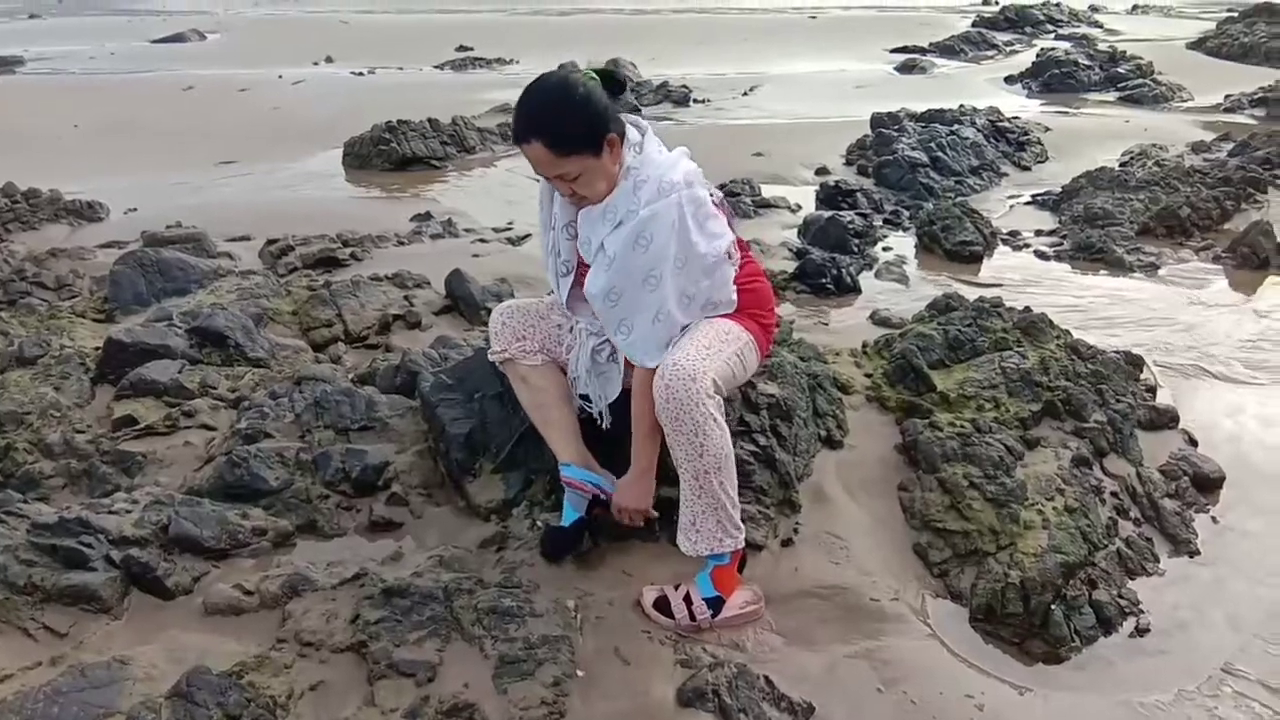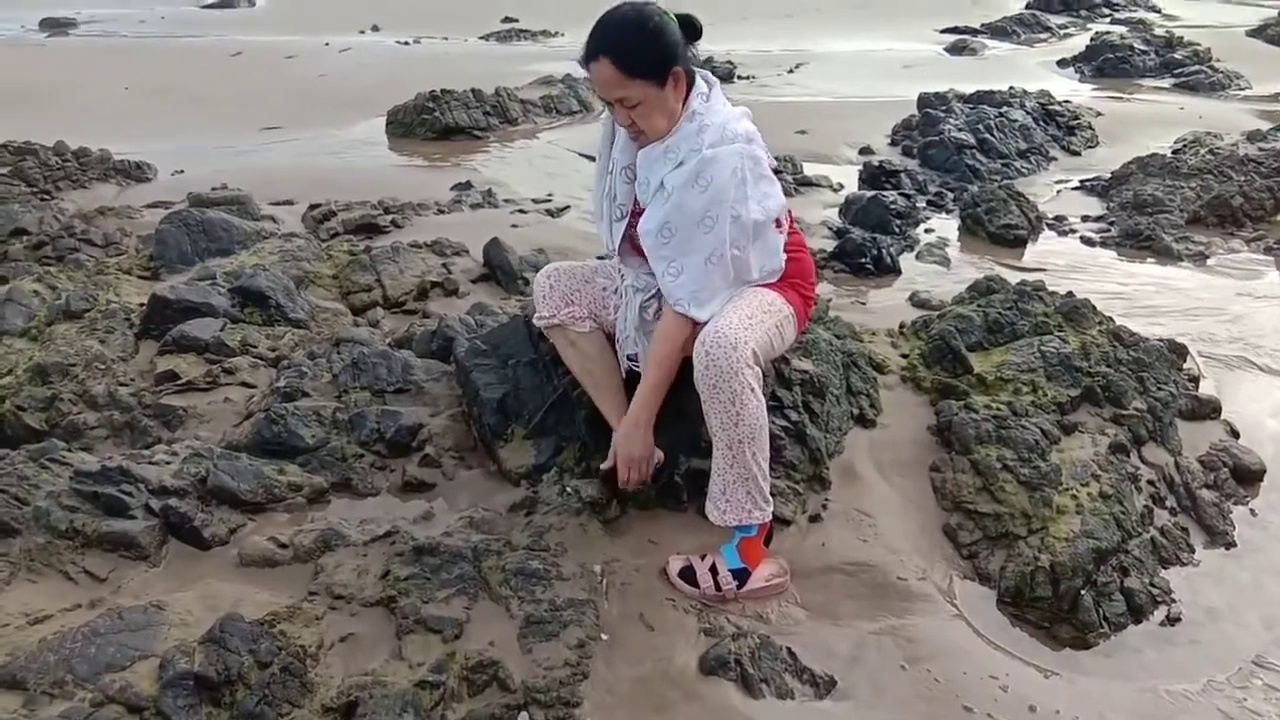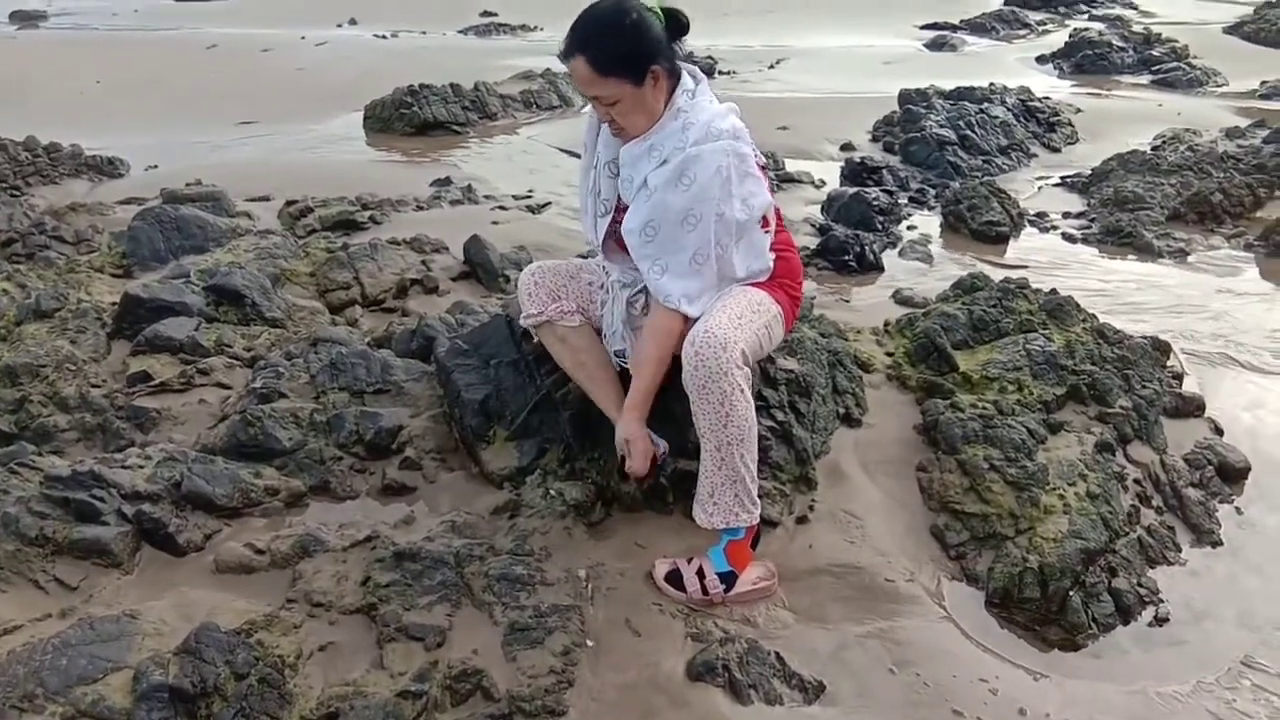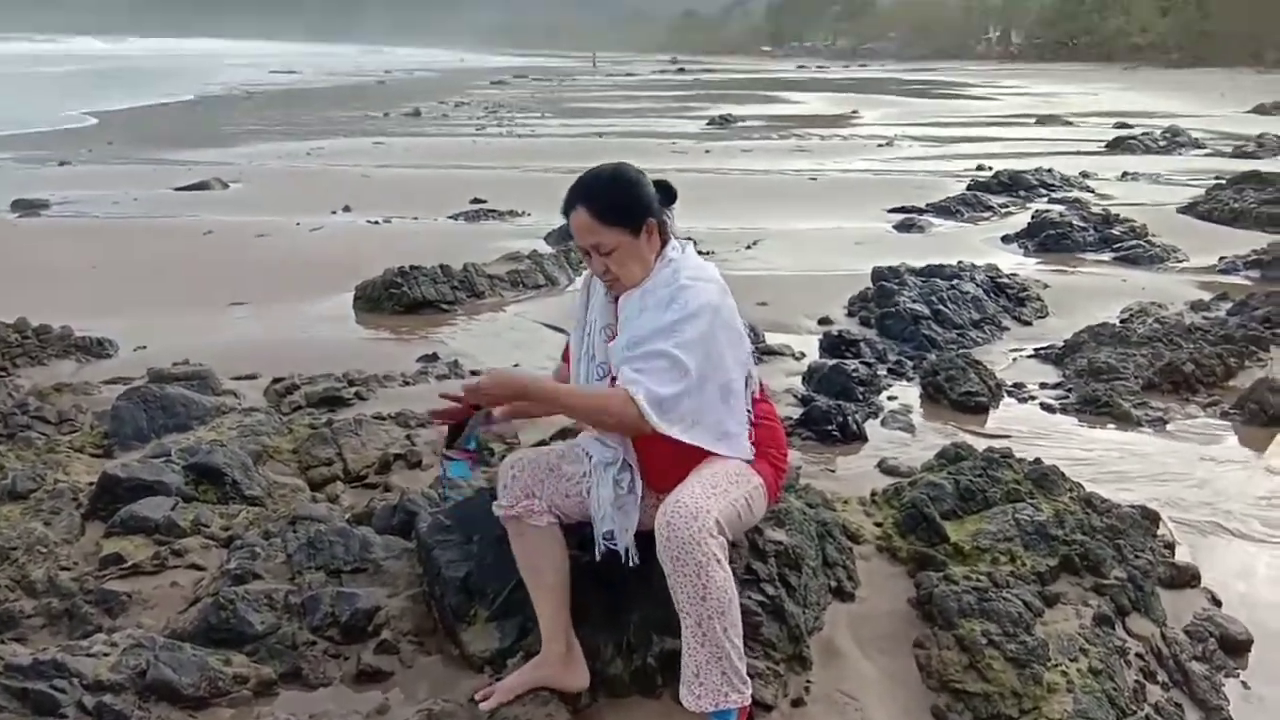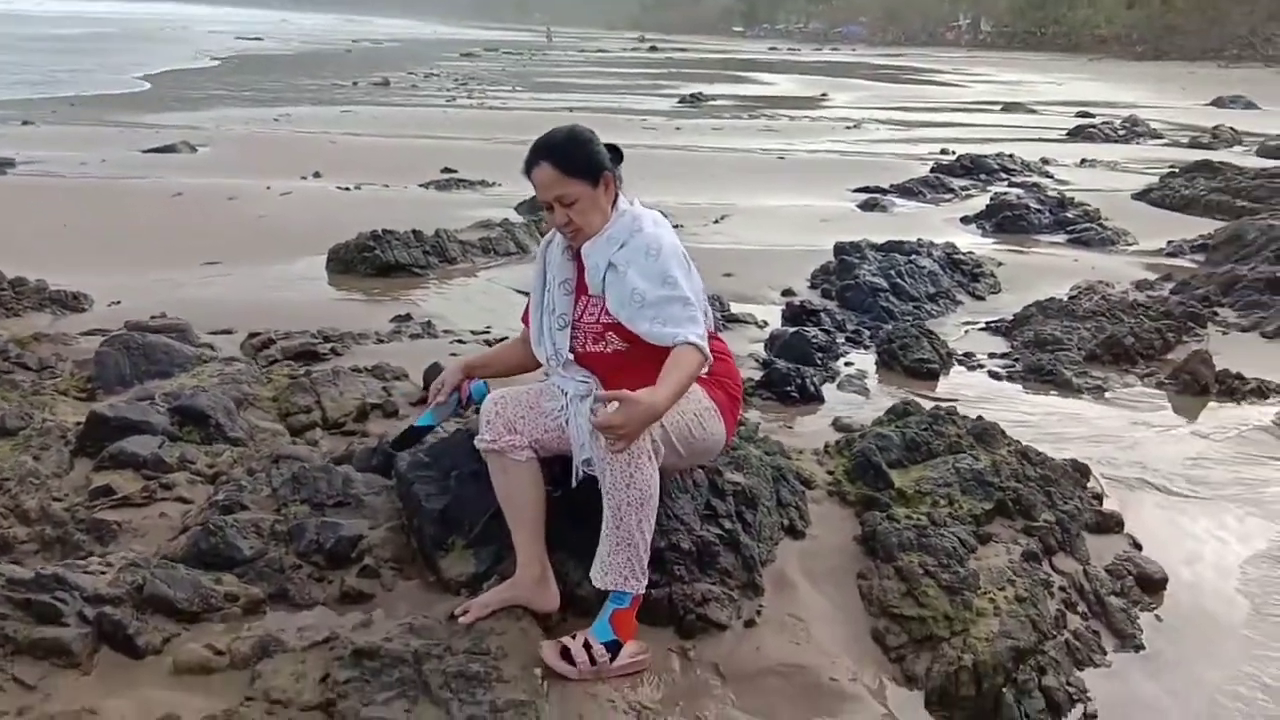
dt=1s
person 1, frame 1
left shoulder: (658, 205)
right shoulder: (579, 168)
left elbow: (648, 352)
right elbow: (581, 279)
left wrist: (641, 474)
left hip: (723, 310)
right hip: (621, 314)
left knee: (681, 378)
right knee: (511, 325)
left ankle: (724, 568)
right ankle: (581, 477)
person 1, frame 2
left shoulder: (718, 156)
right shoulder: (638, 121)
left elbow: (686, 304)
right elbow: (631, 231)
left wrist: (639, 422)
left hip: (761, 283)
right hip: (662, 274)
left knee: (722, 347)
right knee: (555, 289)
left ankle: (751, 540)
right ankle: (634, 451)
person 1, frame 3
left shoulder: (704, 149)
right shoulder: (624, 117)
left elbow: (678, 296)
right elbow: (617, 226)
left wrist: (634, 411)
left hip: (745, 281)
right hip: (648, 276)
left knee: (709, 348)
right knee: (539, 285)
left ankle: (738, 543)
right ankle: (635, 439)
person 1, frame 4
left shoulder: (690, 294)
right shoulder: (603, 290)
left elbow: (637, 411)
right elbow: (576, 384)
left wrist: (522, 390)
right wrist: (494, 404)
left hip: (728, 456)
right hip: (638, 459)
left knee: (683, 521)
right knee: (521, 481)
right ankle: (560, 655)
person 1, frame 5
left shoulder: (647, 241)
right shoulder: (558, 250)
left elbow: (691, 341)
right elbow: (536, 344)
left wrist: (651, 403)
right wrist: (471, 366)
left hip: (694, 399)
right hip: (600, 393)
left knee: (628, 422)
right knee: (500, 414)
left ankle: (619, 615)
right ankle: (533, 577)
